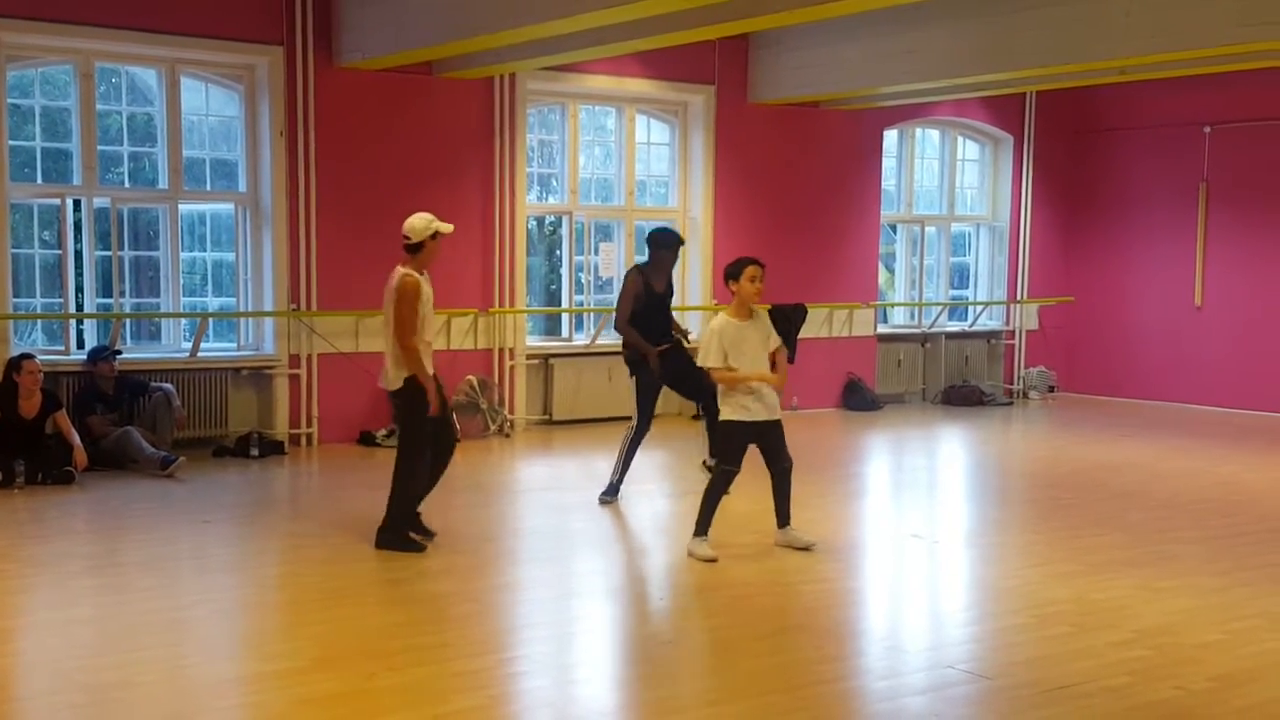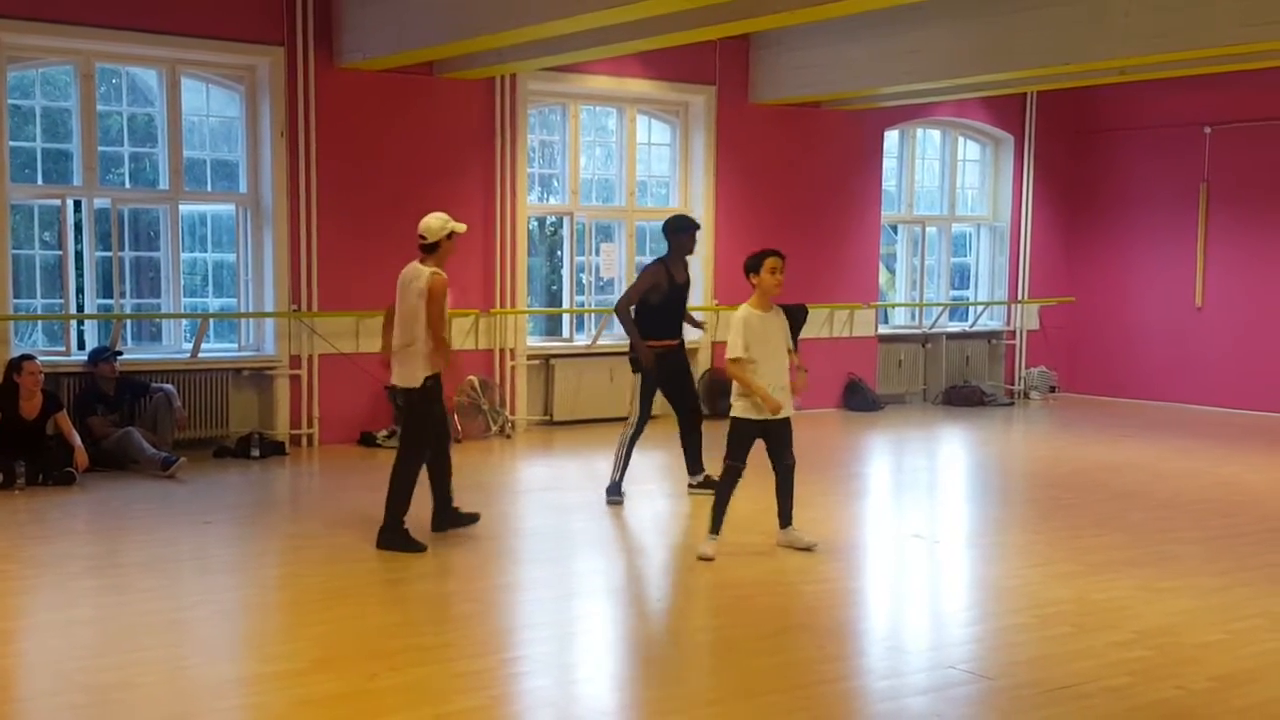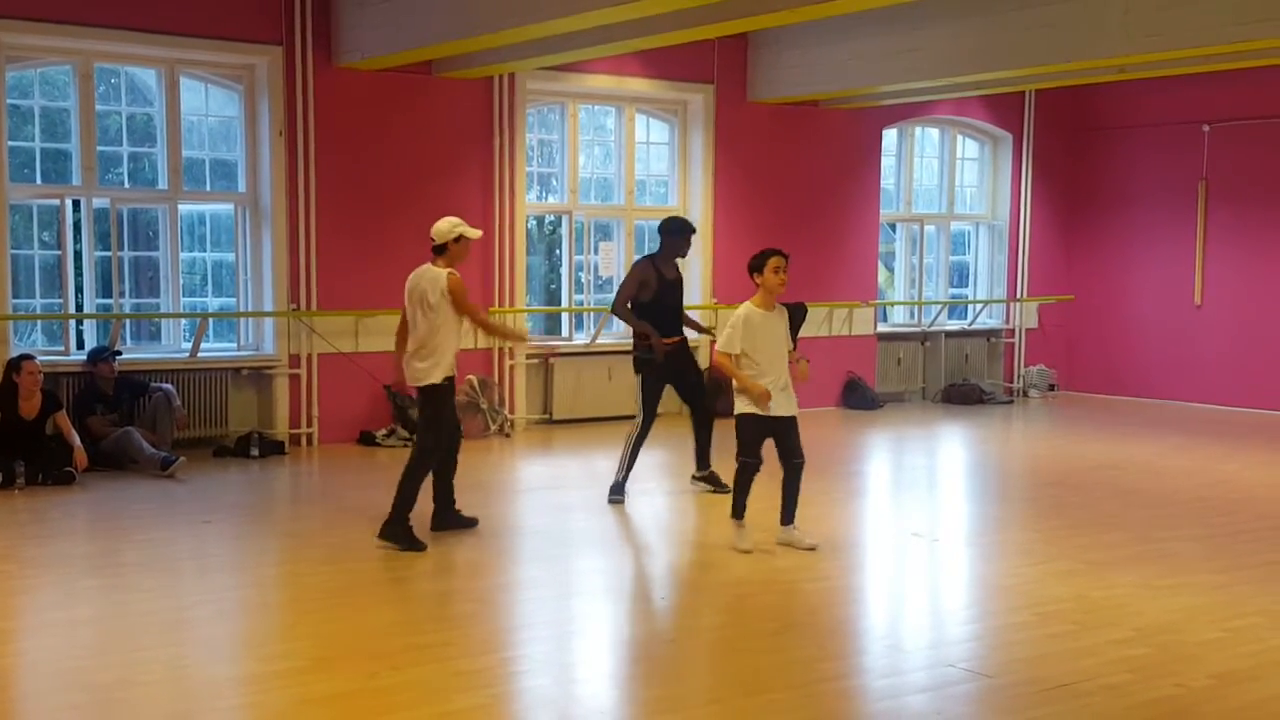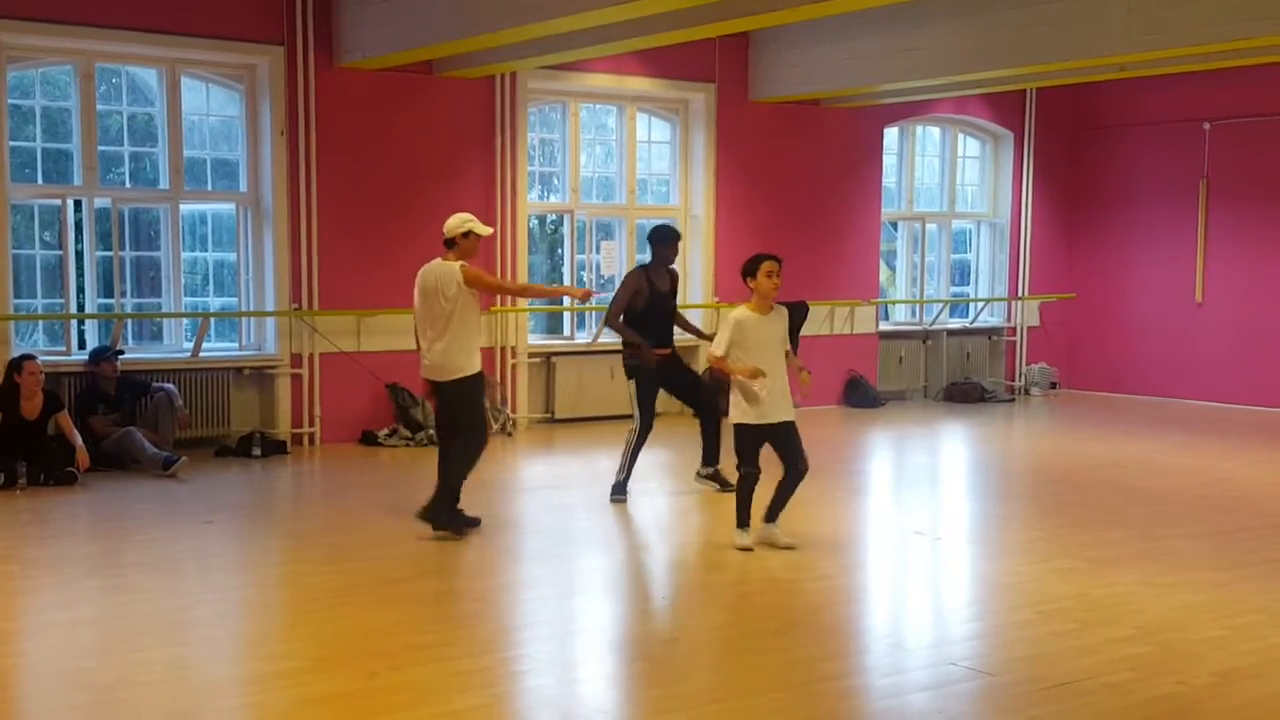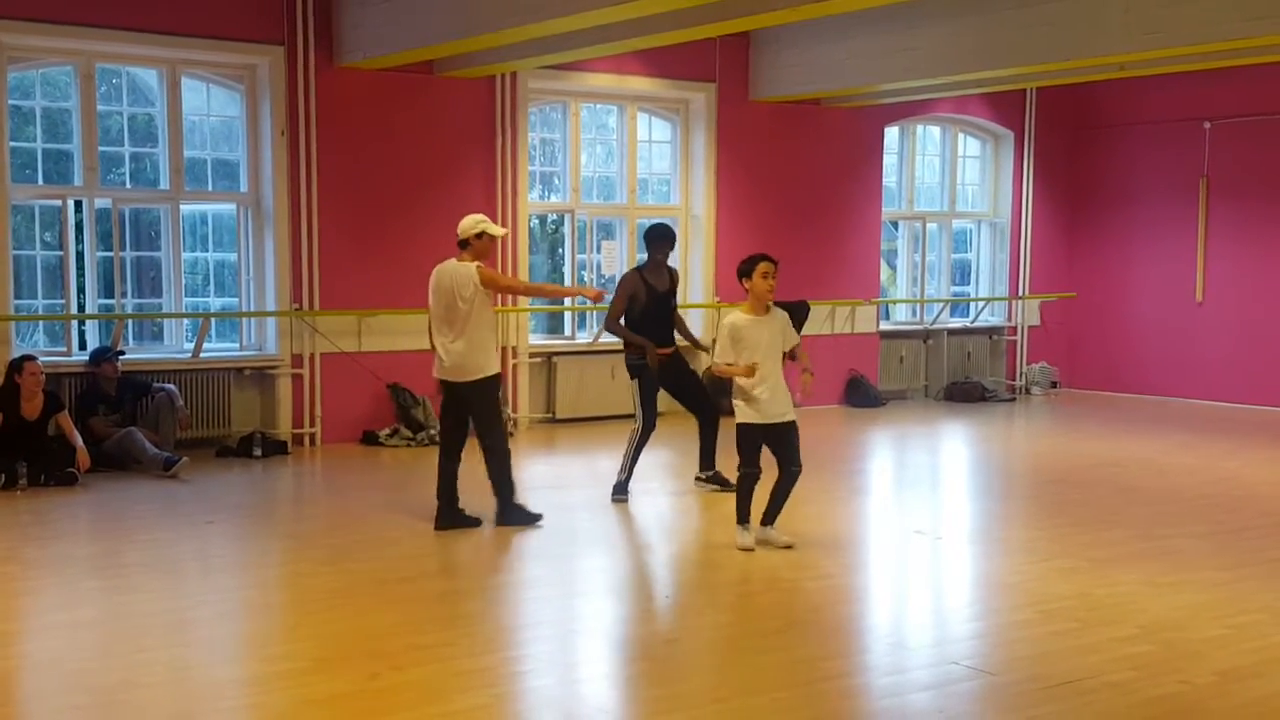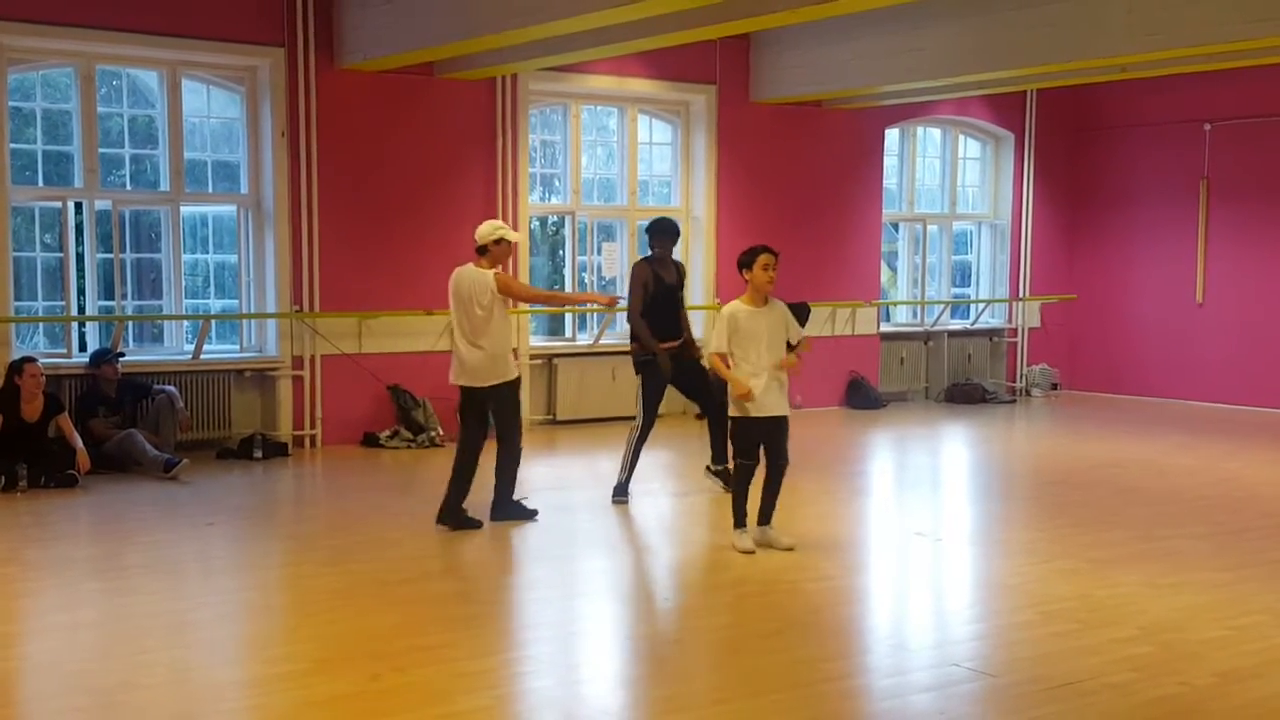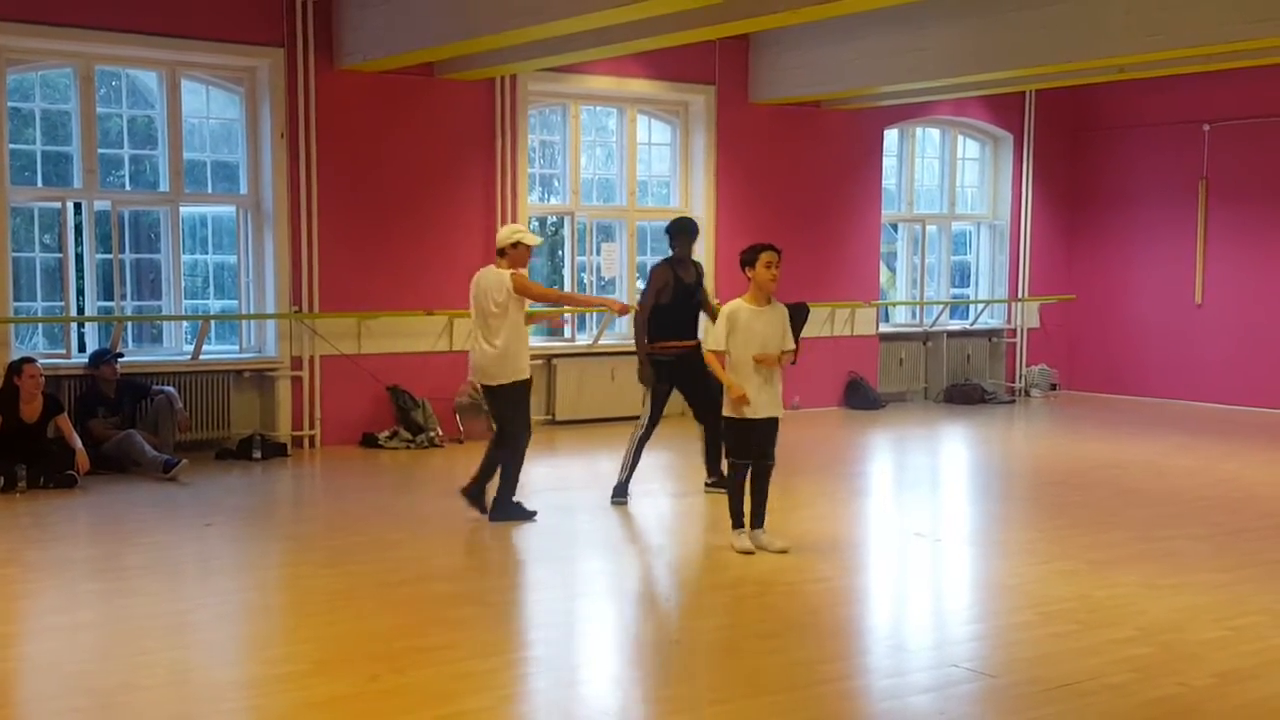
dt=0.2s
person 1, frame 1
left shoulder: (419, 276)
right shoulder: (408, 282)
right elbow: (406, 341)
right wrist: (429, 387)
left hip: (422, 373)
right hip: (410, 377)
left knee: (444, 442)
right knee: (414, 453)
left ankle: (407, 512)
right ankle: (392, 530)
person 1, frame 2
left shoulder: (410, 270)
right shoulder: (436, 280)
left elbow: (391, 314)
right elbow: (438, 337)
left wrist: (389, 350)
left hip: (413, 367)
right hip: (423, 373)
left knee: (439, 442)
right knee: (413, 452)
left ankle: (444, 512)
right ankle: (392, 530)
person 1, frame 3
left shoulder: (417, 276)
right shoulder: (450, 279)
left elbow: (404, 327)
right elbow: (483, 322)
left wrist: (401, 365)
right wrist: (527, 339)
left hip: (421, 370)
right hip: (438, 373)
left knee: (449, 440)
right knee: (430, 449)
left ankle: (445, 512)
right ankle: (396, 524)
person 1, frame 4
left shoulder: (425, 273)
right shoulder: (463, 272)
left elbow: (419, 326)
right elbow: (516, 289)
right wrist: (566, 291)
left hip: (434, 369)
right hip: (462, 368)
left knee: (451, 438)
right knee: (473, 438)
left ankle: (448, 510)
right ankle: (440, 505)
person 1, frame 5
left shoulder: (439, 273)
right shoulder: (479, 274)
left elbow: (433, 325)
right elbow: (530, 289)
right wrist: (579, 291)
left hip: (449, 369)
right hip: (479, 370)
left knee: (451, 441)
right knee: (495, 440)
left ankle: (448, 511)
right ankle: (507, 507)
person 1, frame 6
left shoulder: (458, 276)
right shoulder: (496, 280)
right elbow: (544, 297)
right wrist: (592, 298)
left hip: (467, 372)
right hip: (498, 372)
left knee: (470, 441)
right knee: (509, 439)
left ankle: (453, 508)
right ankle: (504, 504)
person 1, frame 7
left shoulder: (481, 277)
right shoulder: (513, 280)
right elbow: (560, 297)
right wrist: (607, 302)
left hip: (485, 370)
right hip: (510, 371)
left knee: (506, 434)
right knee: (518, 436)
left ankle: (478, 486)
right ankle: (504, 504)
person 2, frame 1
left shoulder: (762, 318)
right shoulder: (719, 326)
left elbow: (778, 349)
right elbow: (717, 374)
left wrist: (780, 379)
right wrist: (760, 376)
left hip: (767, 409)
right hip: (735, 412)
left knee: (782, 465)
right knee: (724, 473)
left ankle: (783, 529)
right ankle: (698, 537)
person 2, frame 2
left shoulder: (778, 314)
right shoulder: (742, 317)
right elbow: (731, 366)
left wrist: (799, 371)
right wrist: (763, 394)
left hip: (780, 408)
right hip: (747, 408)
left knee: (786, 466)
right knee: (733, 469)
left ankle: (786, 529)
right ankle: (712, 535)
person 2, frame 3
left shoulder: (782, 313)
right shoulder: (744, 315)
right elbow: (720, 357)
left wrist: (800, 362)
right wrist: (750, 385)
left hip: (783, 404)
right hip: (750, 404)
left knee: (795, 462)
right knee: (749, 463)
left ankle: (787, 528)
right ankle: (738, 523)
person 2, frame 4
left shoulder: (782, 315)
right shoulder: (737, 319)
right elbow: (714, 358)
left wrist: (800, 370)
right wrist: (740, 371)
left hip: (780, 409)
right hip: (747, 410)
left knee: (797, 466)
right knee: (749, 472)
left ankle: (768, 525)
right ankle: (742, 528)
person 2, frame 5
left shoulder: (781, 317)
right shoulder: (732, 323)
left elbow: (795, 347)
right elbow: (717, 367)
left wrist: (806, 371)
right wrist: (739, 371)
left hip: (781, 409)
right hip: (749, 410)
left knee: (792, 468)
right knee: (750, 472)
left ankle: (766, 527)
right ankle: (743, 526)
person 2, frame 6
left shoulder: (780, 309)
right shoulder: (731, 312)
left elbow: (800, 341)
right elbow: (715, 357)
left wrist: (794, 357)
right wrist: (734, 381)
left hip: (777, 404)
right hip: (745, 406)
left knee: (778, 464)
right knee: (745, 467)
left ankle: (764, 527)
right ankle: (740, 529)
person 2, frame 7
left shoulder: (780, 311)
right shoulder: (732, 310)
left elbow: (789, 353)
right elbow: (711, 354)
left wrist: (776, 359)
right wrist: (731, 385)
left hip: (769, 405)
right hip: (738, 406)
left knee: (764, 466)
right knee: (739, 466)
left ankle: (757, 530)
right ankle: (738, 530)
person 3, frame 1
left shoulder: (667, 275)
right shoulder: (635, 278)
right elbow: (620, 324)
left wrist: (678, 329)
right wrist: (649, 350)
left hip: (671, 351)
right hip: (642, 357)
left knee: (713, 398)
right knee: (641, 422)
left ankle: (714, 461)
right ankle: (615, 484)
person 3, frame 2
left shoulder: (683, 265)
right shoulder: (655, 271)
right elbow: (621, 308)
left wrist: (690, 320)
right wrist: (639, 345)
left hip: (674, 351)
right hip: (649, 352)
left knee: (690, 413)
right knee: (639, 419)
left ankle: (697, 477)
right ankle: (615, 483)
person 3, frame 3
left shoulder: (674, 267)
right shoulder: (644, 267)
right elbow: (618, 307)
left wrist: (696, 326)
right wrist: (649, 331)
left hip: (679, 349)
right hip: (651, 352)
left knee: (703, 408)
right knee: (645, 419)
left ankle: (703, 471)
right ankle: (619, 483)
person 3, frame 4
left shoulder: (672, 276)
right shoulder: (636, 278)
right elbow: (611, 319)
left wrist: (700, 334)
right wrist: (641, 343)
left hip: (668, 357)
right hip: (640, 361)
left knee: (709, 405)
right knee: (643, 423)
left ankle: (709, 469)
right ankle: (620, 482)
person 3, frame 5
left shoulder: (672, 275)
right shoulder: (632, 280)
right elbow: (611, 323)
left wrist: (694, 341)
right wrist: (644, 343)
left hip: (672, 358)
right hip: (642, 361)
left knee: (708, 408)
right knee: (646, 423)
left ankle: (707, 473)
right ankle: (622, 482)
person 3, frame 6
left shoulder: (679, 269)
right shoulder: (642, 269)
right elbow: (635, 317)
left wrist: (691, 343)
right wrist: (658, 351)
left hip: (679, 351)
right hip: (650, 356)
left knee: (715, 404)
right knee: (645, 420)
left ankle: (718, 466)
right ankle: (622, 483)
person 3, frame 7
left shoulder: (696, 269)
right shoulder: (662, 271)
right elbow: (641, 318)
right wrist: (643, 361)
left hip: (691, 352)
right hip: (662, 355)
left knee: (713, 412)
right knee: (649, 421)
left ankle: (714, 477)
right ankle: (622, 483)
